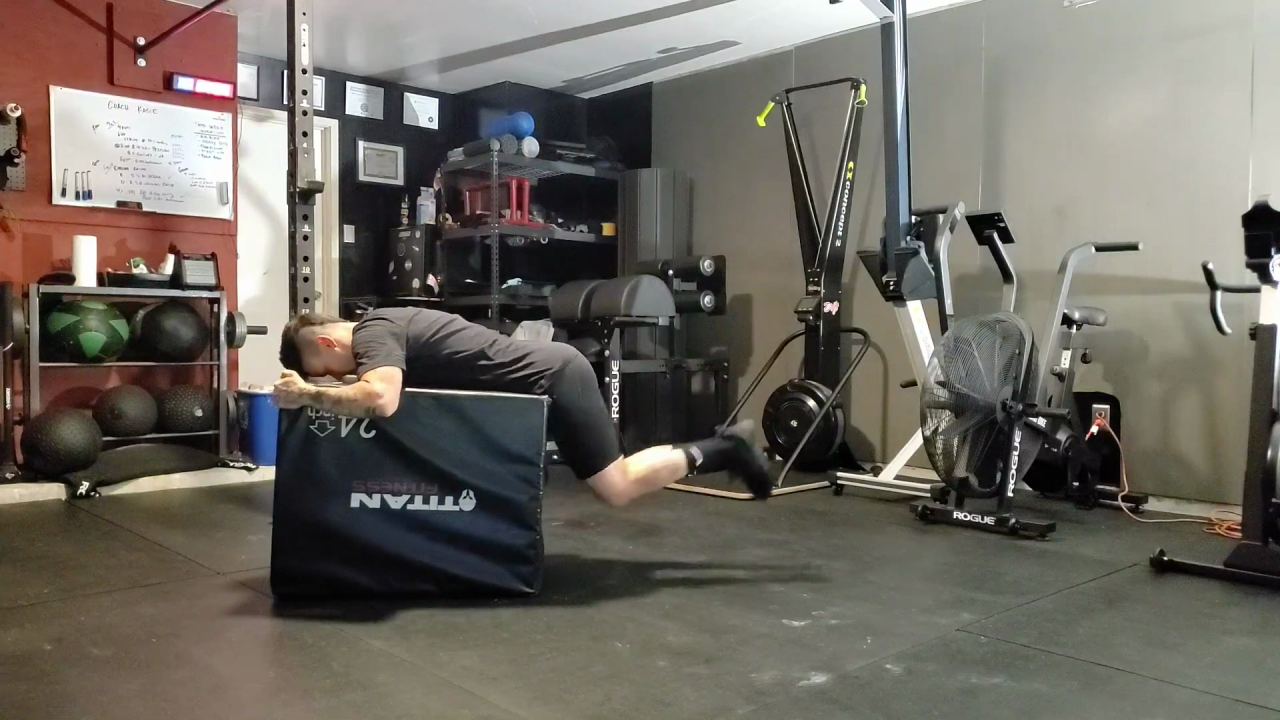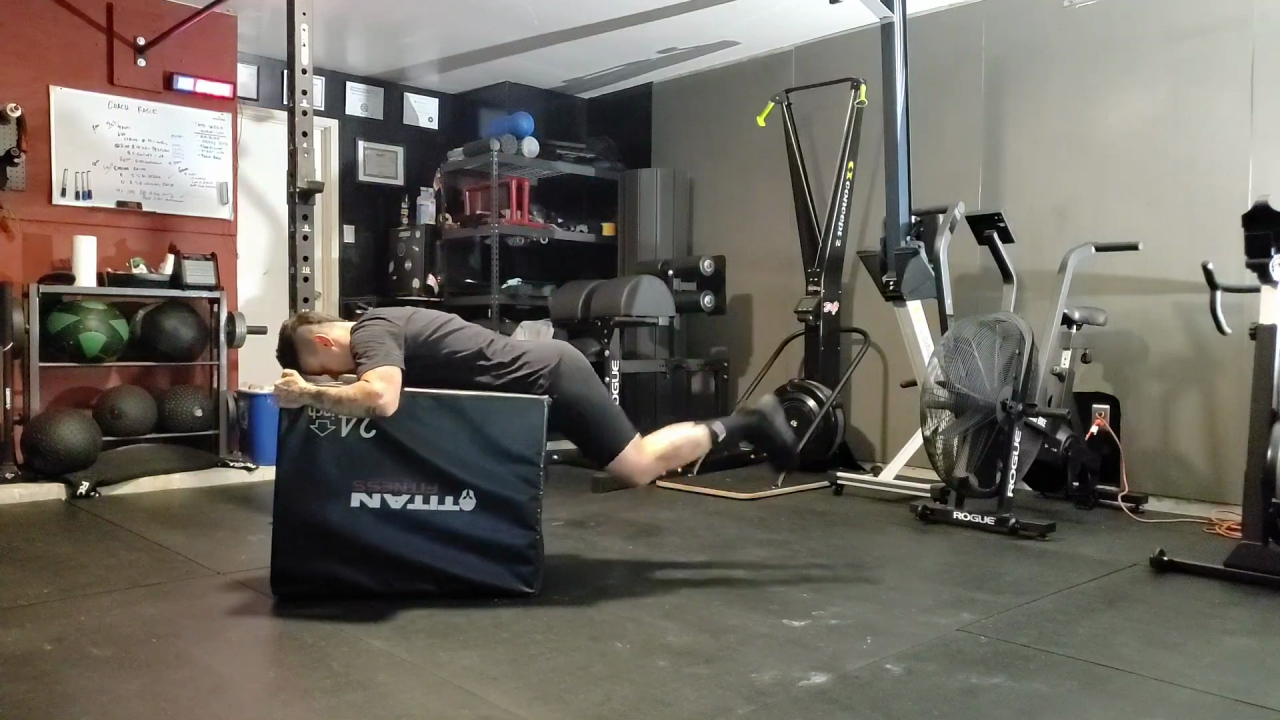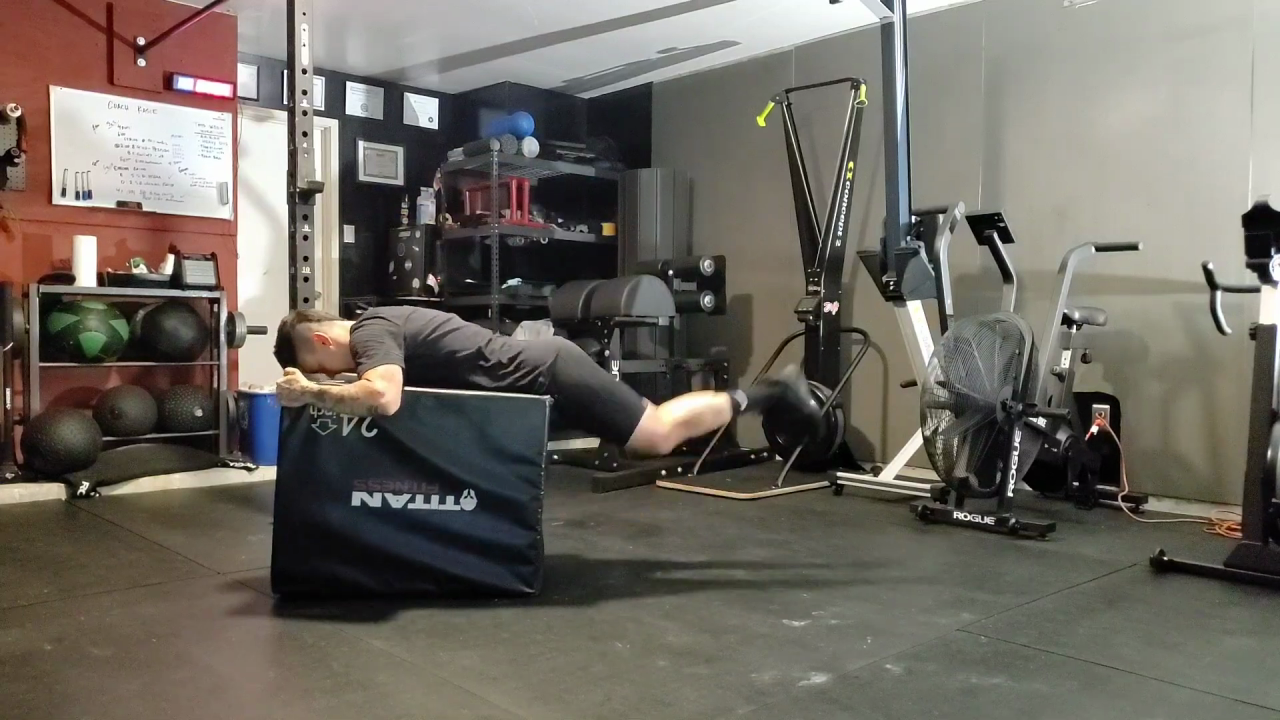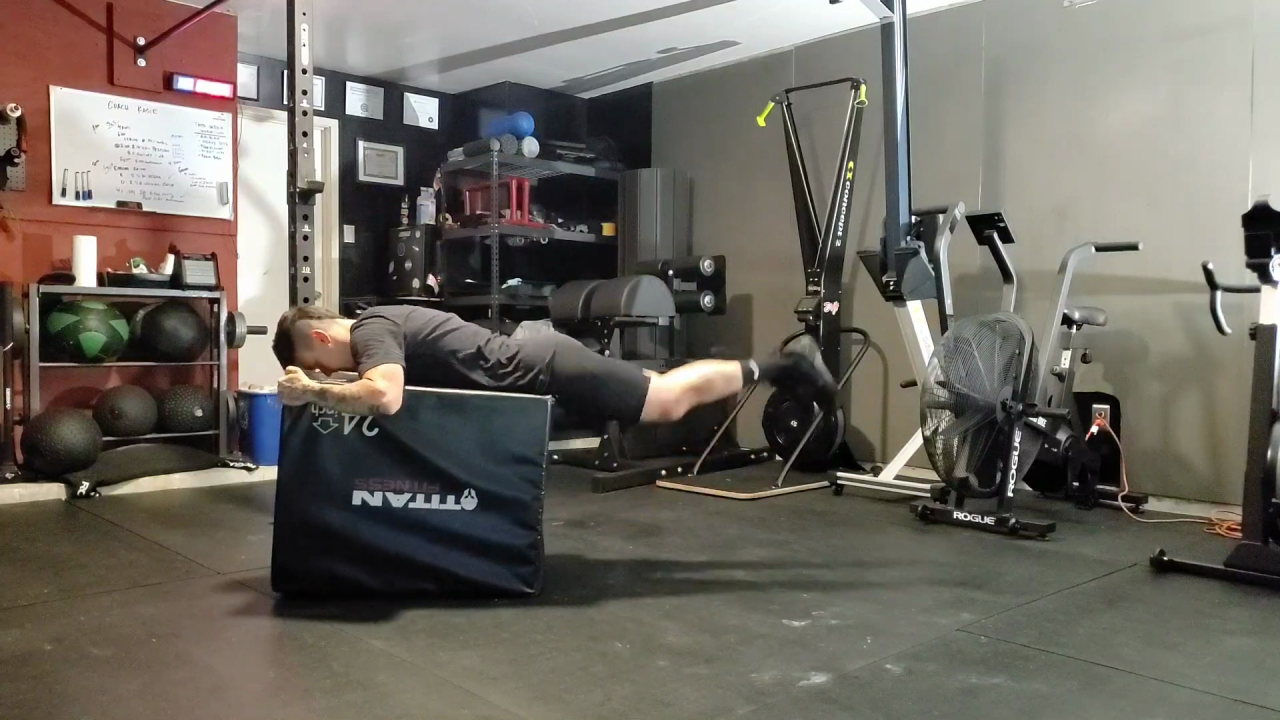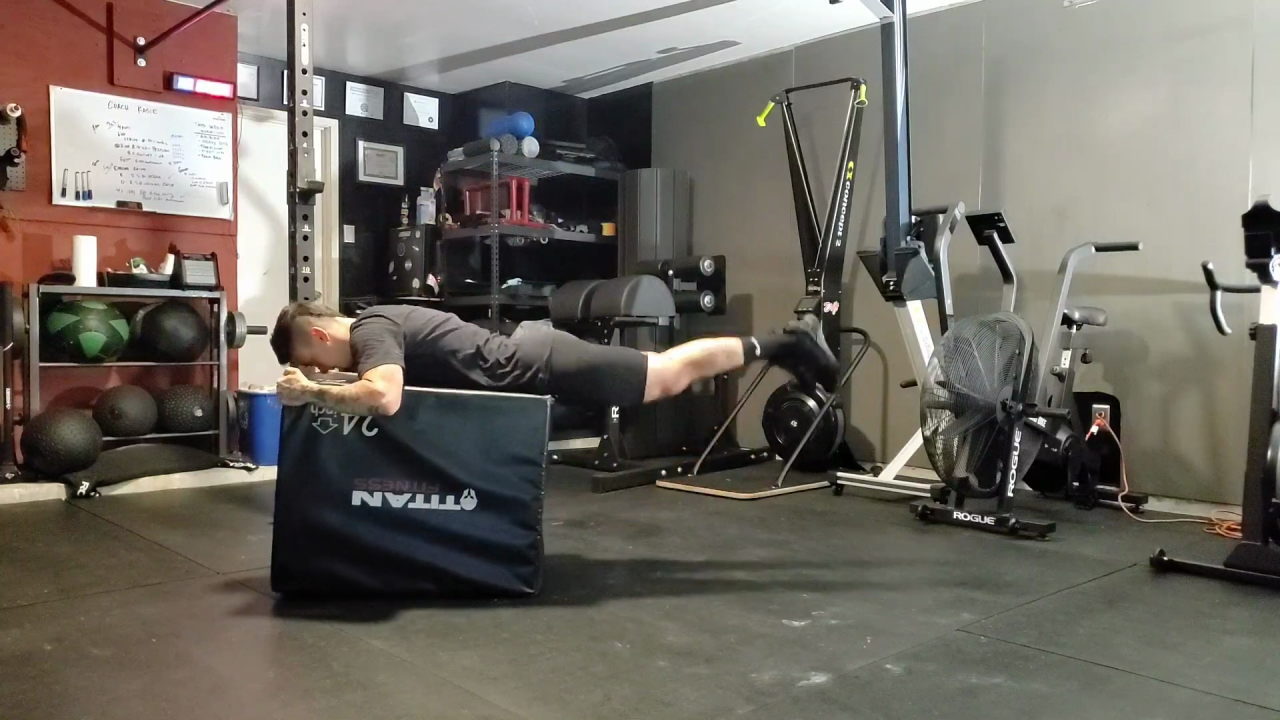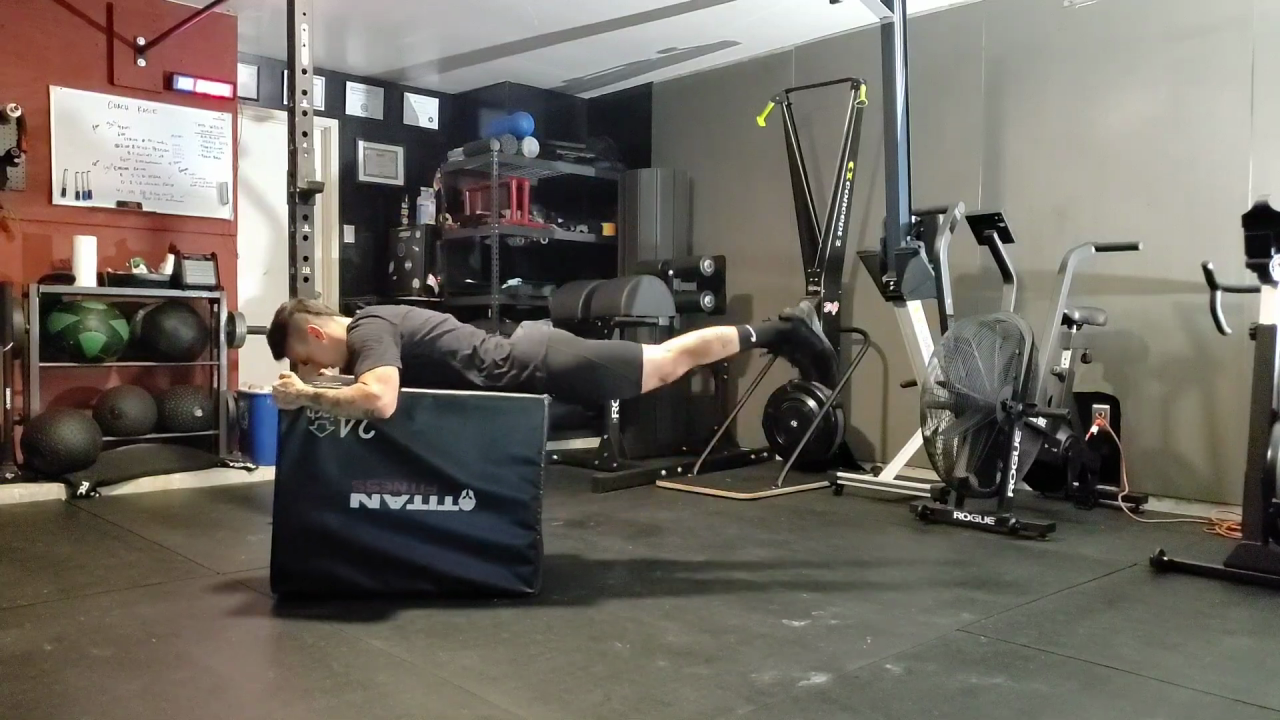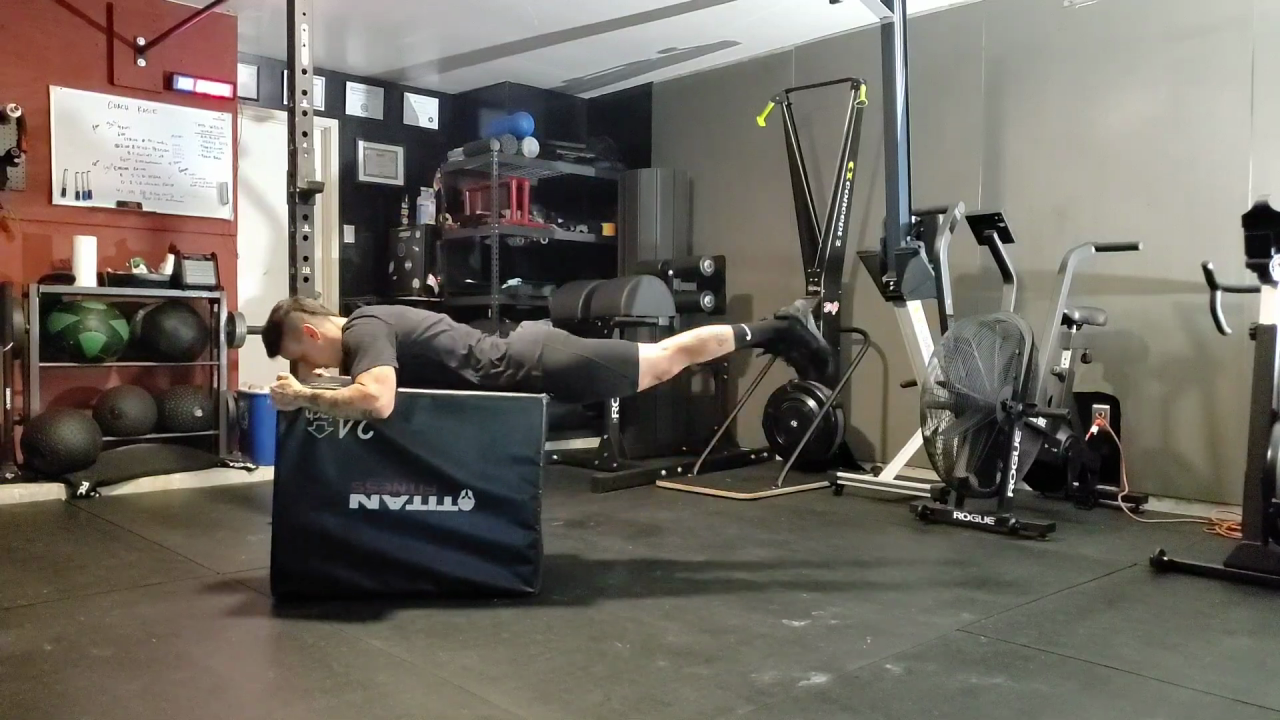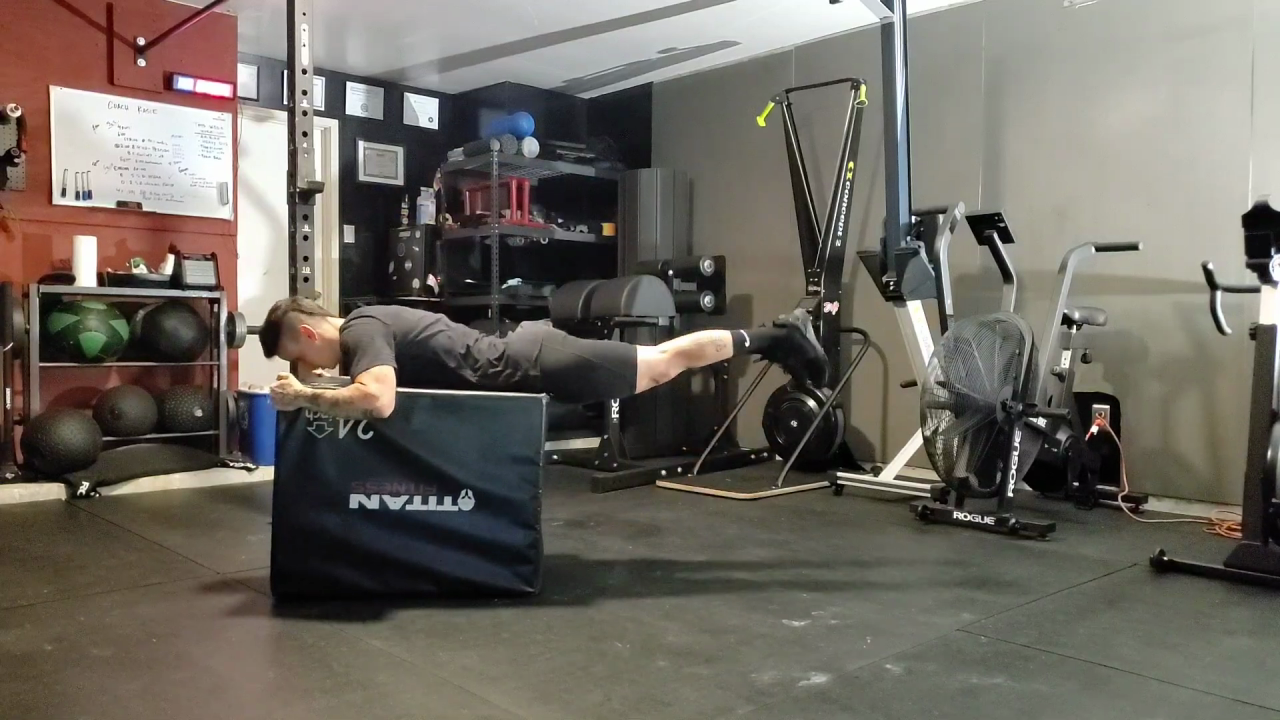
dt=0.1s
person 1, frame 1
left shoulder: (373, 334)
right shoulder: (380, 327)
left elbow: (382, 400)
right elbow: (383, 391)
left wrist: (309, 394)
right wrist: (317, 393)
left hip: (549, 377)
right hip: (541, 371)
left knee: (618, 488)
right knee: (615, 479)
left ankle: (723, 447)
right ankle: (719, 446)
person 1, frame 2
left shoulder: (370, 333)
right shoulder: (382, 326)
left elbow: (382, 399)
right elbow: (384, 390)
left wrist: (308, 393)
right wrist: (323, 392)
left hip: (546, 377)
right hip: (543, 367)
left knee: (638, 466)
right knee: (633, 459)
left ankle: (744, 425)
right ankle: (742, 425)
person 1, frame 3
left shoulder: (370, 333)
right shoulder: (379, 327)
left elbow: (385, 400)
right elbow: (380, 389)
left wrist: (310, 394)
right wrist: (328, 389)
left hip: (543, 375)
right hip: (533, 368)
left knee: (659, 436)
right knee: (654, 431)
left ankle: (767, 396)
right ankle: (764, 393)
person 1, frame 4
left shoulder: (371, 330)
right shoulder: (380, 324)
left elbow: (386, 399)
right elbow: (383, 386)
left wrist: (312, 393)
right wrist: (332, 387)
left hip: (542, 372)
right hip: (537, 364)
left knee: (669, 402)
right knee: (664, 397)
left ankle: (778, 369)
right ankle: (777, 367)
person 1, frame 5
left shoulder: (370, 331)
right shoulder: (378, 327)
left elbow: (384, 398)
right elbow: (382, 386)
left wrist: (310, 393)
right wrist: (319, 384)
left hip: (543, 369)
right hip: (532, 362)
left knee: (672, 375)
right knee: (668, 373)
left ankle: (784, 343)
right ankle: (784, 344)
person 1, frame 6
left shoulder: (367, 331)
right shoulder: (373, 327)
left elbow: (379, 401)
right elbow: (377, 388)
left wrist: (306, 395)
right wrist: (322, 386)
left hip: (539, 368)
right hip: (529, 356)
left knee: (668, 364)
right knee: (664, 362)
left ankle: (781, 332)
right ankle: (781, 330)
person 1, frame 7
left shoulder: (362, 331)
right shoulder: (370, 327)
left elbow: (377, 402)
right elbow: (375, 387)
left wrist: (303, 398)
right wrist: (315, 387)
left hip: (537, 366)
right hip: (527, 360)
left knee: (666, 360)
right knee: (663, 360)
left ankle: (777, 330)
right ankle: (780, 330)
person 1, frame 8
left shoulder: (361, 331)
right shoulder: (367, 327)
left elbow: (378, 401)
right elbow: (373, 387)
left wrist: (304, 398)
right wrist: (315, 388)
left hip: (535, 366)
right hip: (525, 356)
left knee: (663, 364)
right knee: (661, 363)
left ankle: (773, 337)
right ankle: (777, 338)
